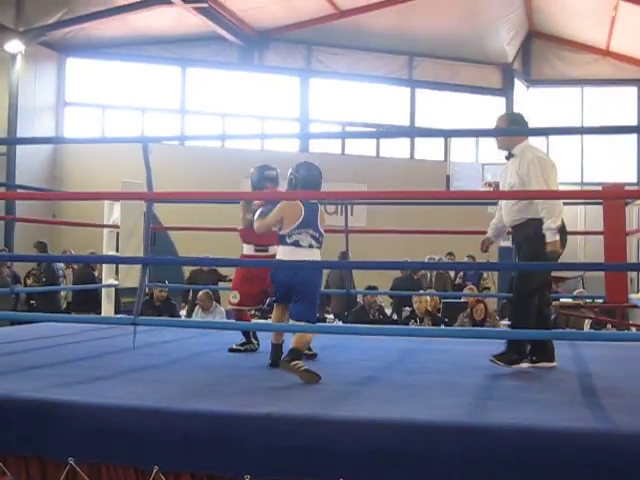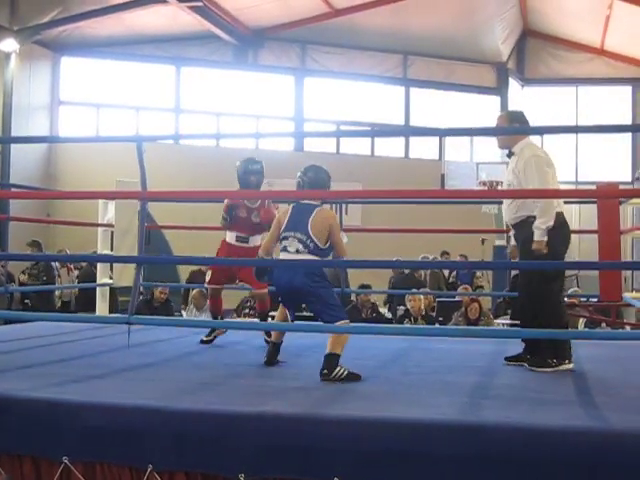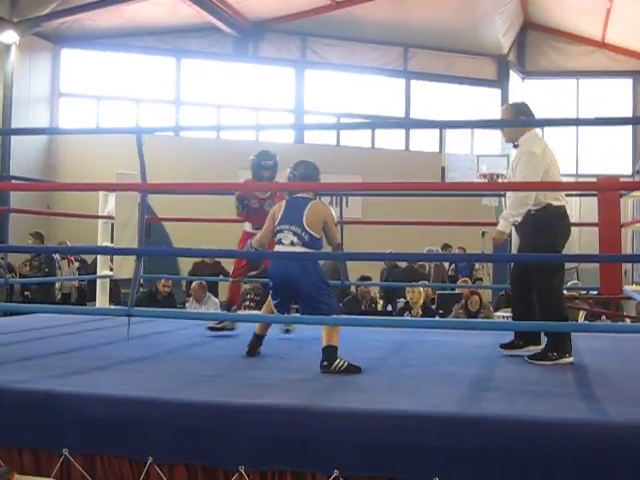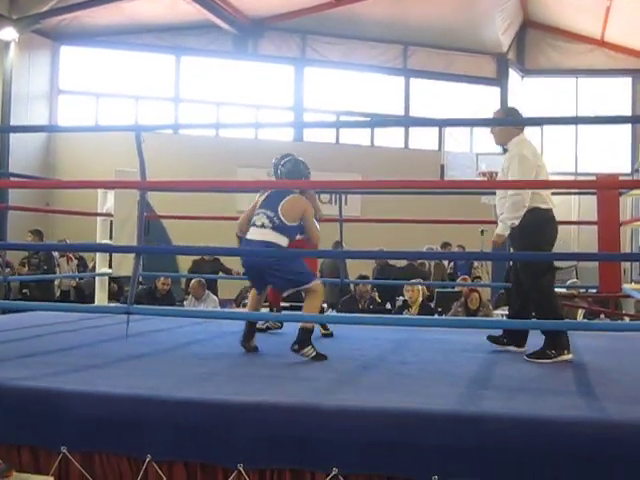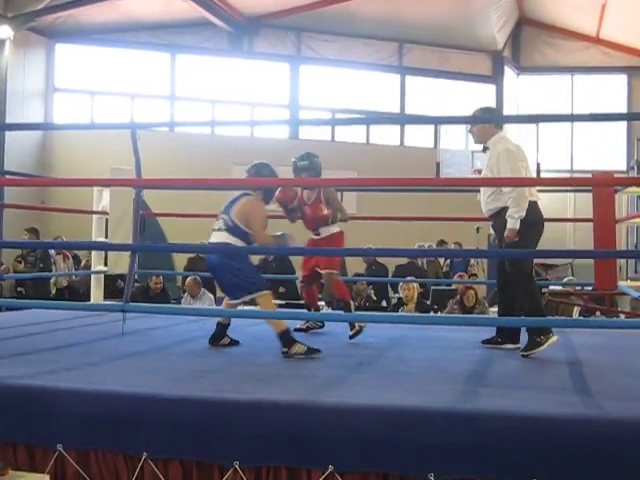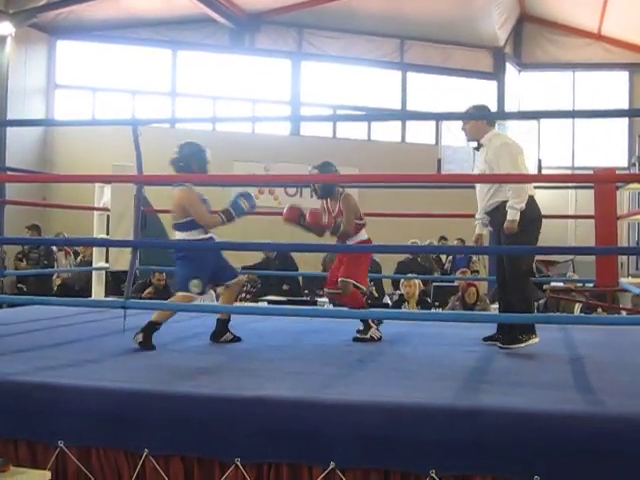
dt=0.3s
person 1, frame 1
left shoulder: (534, 158)
right shoulder: (511, 164)
left elbow: (549, 199)
right elbow: (505, 207)
left wrist: (552, 236)
right wrist: (492, 234)
left hip: (540, 234)
right hip: (526, 235)
left knee: (524, 291)
right knee: (534, 292)
left ankle: (517, 351)
right ankle: (542, 352)
person 1, frame 2
left shoulder: (532, 156)
right shoulder: (517, 159)
left elbow: (544, 199)
left wrist: (540, 236)
right wrist: (516, 239)
left hip: (543, 233)
right hip: (529, 232)
left knee: (547, 293)
right knee: (528, 293)
left ankle: (559, 355)
right ankle: (535, 349)
person 1, frame 3
left shoulder: (532, 150)
right shoulder: (527, 148)
left elbow: (523, 194)
left wrist: (503, 226)
right wrist: (511, 225)
left hip: (545, 223)
right hip: (537, 223)
left knee: (547, 285)
right knee: (521, 280)
left ankle: (560, 348)
right ankle: (527, 337)
person 1, frame 4
left shoulder: (520, 153)
right shoulder: (517, 152)
left elbow: (518, 197)
left wrist: (502, 229)
left hip: (531, 224)
right hip: (529, 225)
left knee: (538, 284)
right knee: (521, 283)
left ankle: (558, 345)
right ankle: (514, 337)
person 1, frame 5
left shoulder: (504, 149)
right shoulder: (494, 151)
left elbow: (517, 190)
left wrist: (512, 224)
right wrist: (497, 229)
left hip: (520, 219)
right hip: (508, 220)
left knee: (519, 275)
right knee: (506, 279)
left ankle: (541, 332)
right ankle: (507, 335)
person 1, frame 6
left shoulder: (501, 145)
right shoulder: (483, 151)
left elbow: (518, 181)
right elbow: (487, 194)
left wrist: (513, 215)
right wrist: (480, 226)
left hip: (517, 216)
right hip: (502, 218)
left knee: (517, 272)
right knee: (504, 275)
left ankle: (526, 330)
right ankle: (507, 330)
person 2, frame 1
left shoulder: (288, 205)
right shoulder: (319, 210)
left elbow: (259, 228)
left wrist: (263, 212)
left hip: (284, 268)
right hip: (310, 271)
left knee: (282, 304)
right knee: (307, 323)
left ankle: (276, 355)
right ankle: (293, 358)
person 2, frame 2
left shoulder: (286, 212)
right shoulder: (328, 216)
left elbow: (266, 248)
right elbow: (340, 253)
right wrist: (337, 236)
left hip: (282, 274)
right hip: (311, 276)
left knee: (286, 307)
right knee: (340, 322)
left ankle: (272, 353)
right ankle: (330, 367)
person 2, frame 3
left shoulder: (279, 207)
right shoulder: (322, 209)
left elbow: (262, 240)
right elbow: (335, 242)
left wrist: (251, 245)
right wrist: (329, 225)
left hip: (278, 266)
right hip: (305, 268)
left knee: (274, 302)
right knee: (330, 314)
left ankle: (254, 345)
right ankle: (329, 358)
person 2, frame 4
left shoulder: (265, 196)
right shoulder: (302, 203)
left elbow: (241, 225)
right elbow: (313, 238)
left wrist: (243, 242)
right wrist: (308, 220)
left hip: (250, 250)
right hip: (273, 253)
left knee: (260, 288)
right knee: (316, 290)
left ankle: (249, 337)
right ankle: (303, 342)
person 2, frame 5
left shoulder: (238, 200)
right shoulder: (256, 206)
right elbow: (261, 239)
right wrist: (280, 241)
left hip: (216, 254)
right hip: (229, 255)
left knee: (236, 293)
right knee: (263, 296)
left ankle: (219, 335)
right ankle: (289, 344)
person 2, frame 6
left shoulder: (187, 189)
right shoulder: (186, 193)
right elbow: (206, 222)
right wrist: (234, 210)
left hip: (204, 247)
right hip: (191, 250)
left knee: (235, 283)
right knee: (187, 295)
left ankle: (221, 331)
right ankle: (145, 333)
person 3, frame 1
right shoulder: (248, 203)
right elbow: (246, 226)
right wrist: (257, 209)
left hip: (273, 259)
right hip: (251, 260)
right knee: (238, 306)
right ankle: (251, 340)
person 3, frame 2
left shoulder: (266, 200)
right shoulder: (234, 198)
left elbow: (271, 228)
right elbow: (224, 223)
left wrist: (271, 222)
right wrist: (227, 211)
left hip: (252, 250)
right hip: (230, 248)
left knee: (262, 292)
right knee: (213, 286)
right ankle: (216, 327)
person 3, frame 3
left shoulder: (278, 190)
right elbow: (240, 214)
right wrist: (241, 202)
right hip: (250, 236)
right knee: (236, 277)
right ankle: (228, 318)
person 3, frame 4
left shoulder: (304, 193)
left elbow: (319, 215)
left hip: (306, 243)
right hip: (287, 241)
left ankle: (321, 322)
right ankle: (274, 319)
person 3, frame 5
left shoulder: (326, 191)
right shoulder: (300, 192)
left elbow: (344, 215)
right elbow: (293, 218)
left wrist: (327, 217)
right wrist: (286, 205)
left hip: (332, 238)
right hip: (315, 239)
left knee: (329, 275)
right knee: (306, 280)
left ankle: (354, 319)
right ankle: (315, 319)
person 3, frame 6
left shoulder: (346, 199)
right shoulder: (325, 201)
left elbow: (351, 230)
right elbow: (320, 231)
left wrist: (329, 223)
right wrist: (302, 221)
left hip: (360, 247)
left knee: (347, 287)
right knee: (333, 292)
left ankle: (372, 328)
right ankle: (370, 318)
